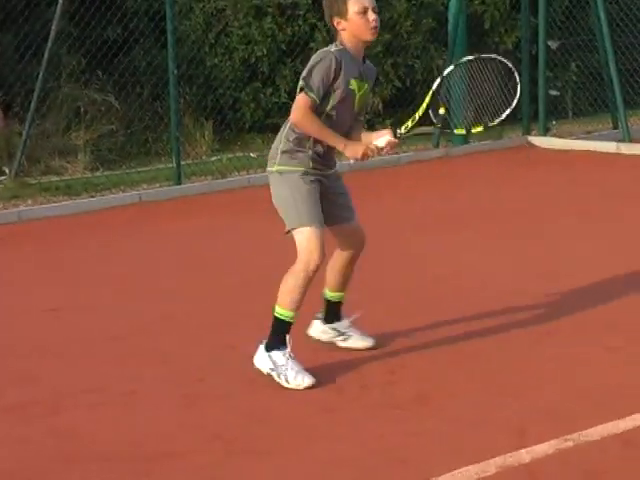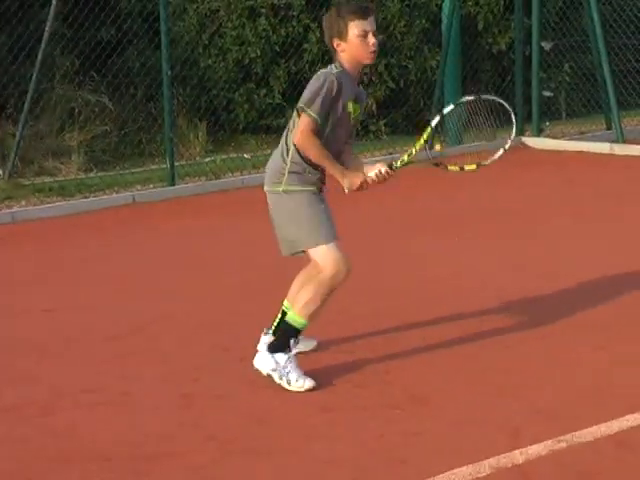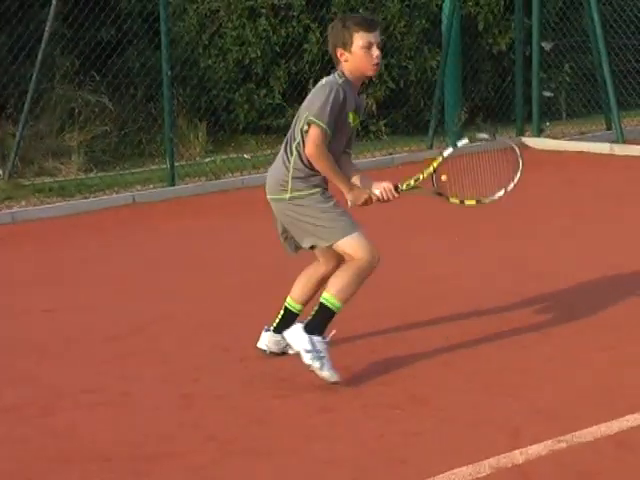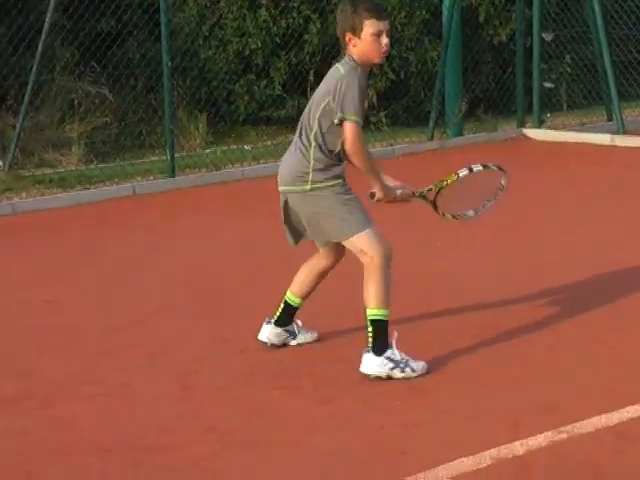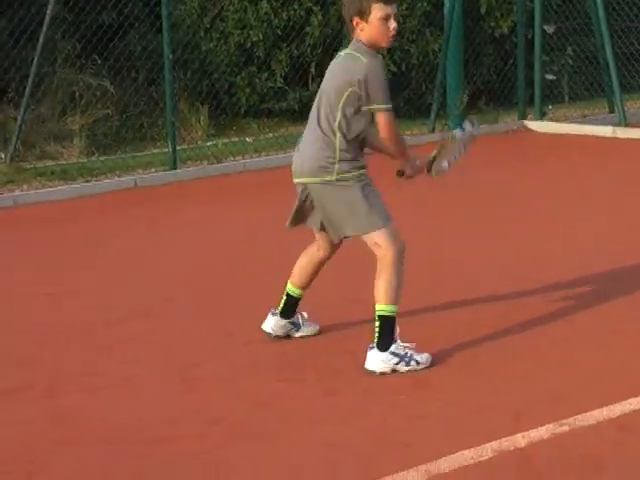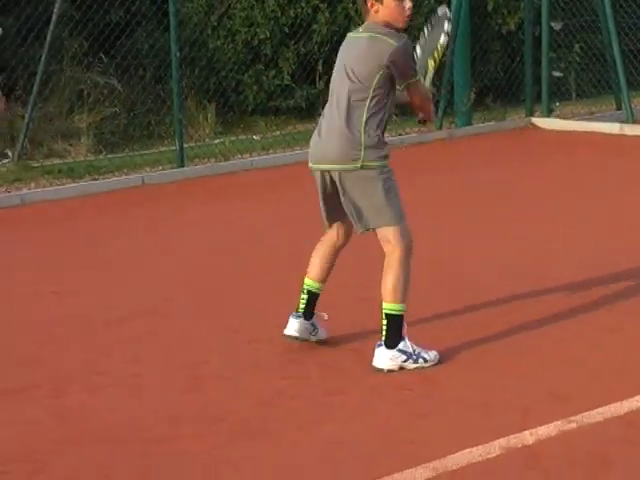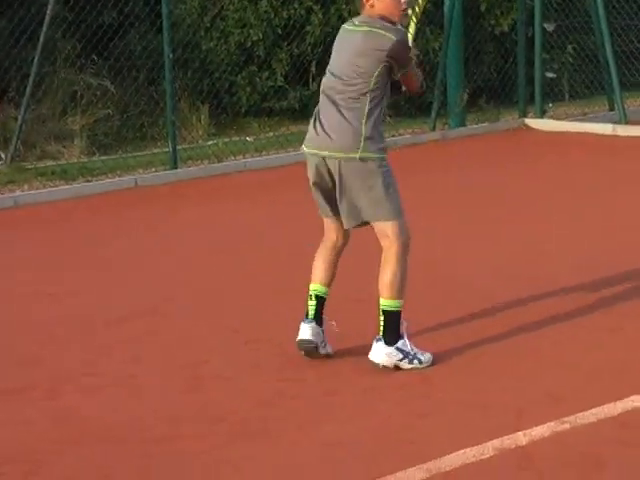
dt=0.1s
person 1, frame 1
left shoulder: (367, 70)
right shoulder: (328, 60)
right elbow: (299, 116)
left wrist: (374, 139)
right wrist: (345, 145)
left hip: (323, 167)
right hip: (293, 167)
left knee: (353, 240)
right knee: (311, 257)
left ankle: (330, 320)
right ankle: (273, 348)
person 1, frame 2
left shoulder: (355, 91)
right shoulder: (328, 80)
left elbow: (340, 150)
right elbow: (303, 138)
left wrist: (365, 170)
right wrist: (344, 175)
left hip: (303, 184)
right hip: (291, 184)
left knee: (328, 260)
right knee: (335, 270)
left ankle: (281, 333)
right ankle: (274, 352)
person 1, frame 3
left shoulder: (353, 98)
right shoulder: (332, 90)
left elbow: (339, 159)
right elbow: (313, 150)
left wrist: (370, 185)
right wrist: (349, 190)
left hip: (302, 188)
right hip: (295, 189)
left knee: (333, 258)
right knee: (365, 257)
left ankle: (278, 332)
right ankle: (310, 331)
person 1, frame 4
left shoulder: (346, 75)
right shoulder: (350, 78)
left elbow: (342, 145)
right elbow: (352, 145)
left wrist: (383, 181)
right wrist: (379, 184)
left hip: (298, 177)
right hip: (314, 181)
left knee: (330, 254)
right knee: (378, 254)
left ankle: (279, 325)
right ankle: (380, 353)
person 1, frame 5
left shoulder: (346, 58)
right shoulder: (370, 65)
right elbow: (387, 130)
left wrist: (391, 153)
right wrist: (408, 160)
left hip: (308, 167)
right hip: (335, 172)
left knee: (325, 244)
right knee: (391, 250)
left ankle: (282, 316)
right ankle: (385, 348)
person 1, frame 6
left shoulder: (353, 38)
right shoulder: (395, 45)
right elbow: (420, 102)
left wrist: (401, 93)
right wrist: (429, 112)
left hip: (323, 155)
right hip: (360, 159)
left knee: (336, 234)
right knee: (399, 245)
left ankle: (303, 317)
right ankle: (392, 345)
person 1, frame 7
left shoulder: (347, 30)
right shoulder: (393, 38)
right elbow: (414, 84)
right wrist: (413, 65)
left hip: (318, 148)
right hip: (358, 151)
left knee: (335, 236)
right knee: (396, 241)
left ankle: (312, 325)
right ankle: (390, 342)
